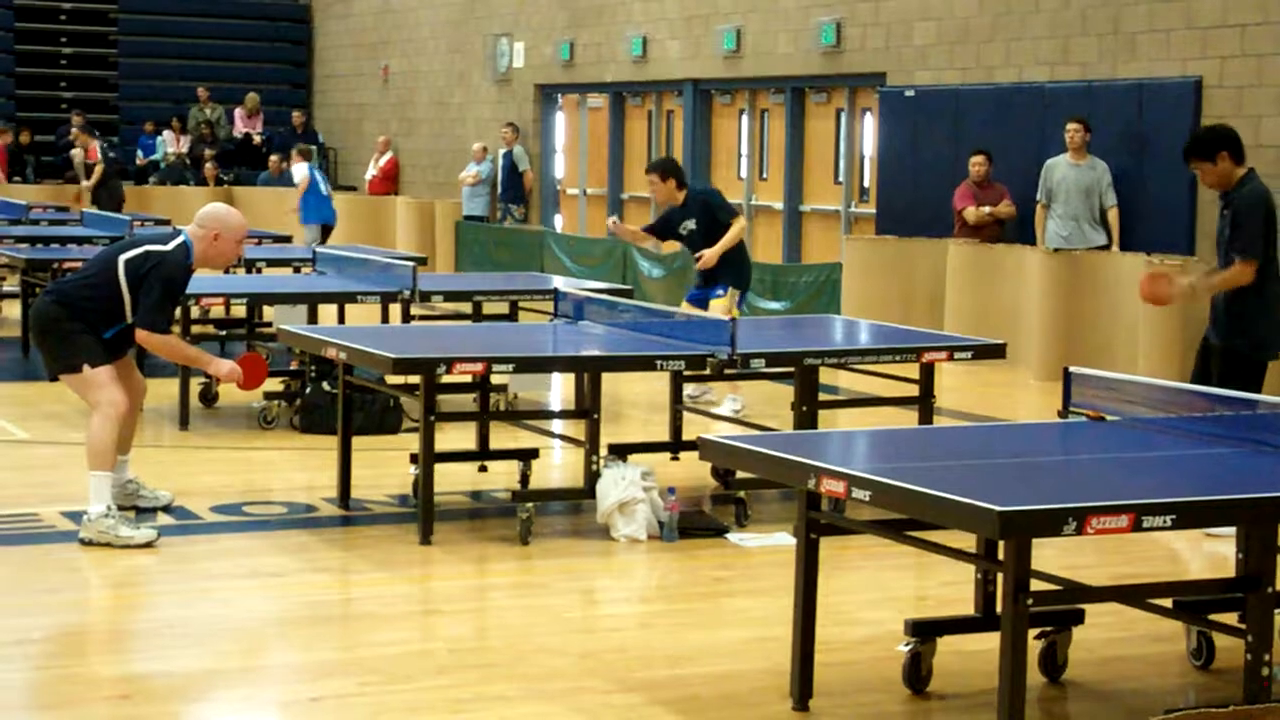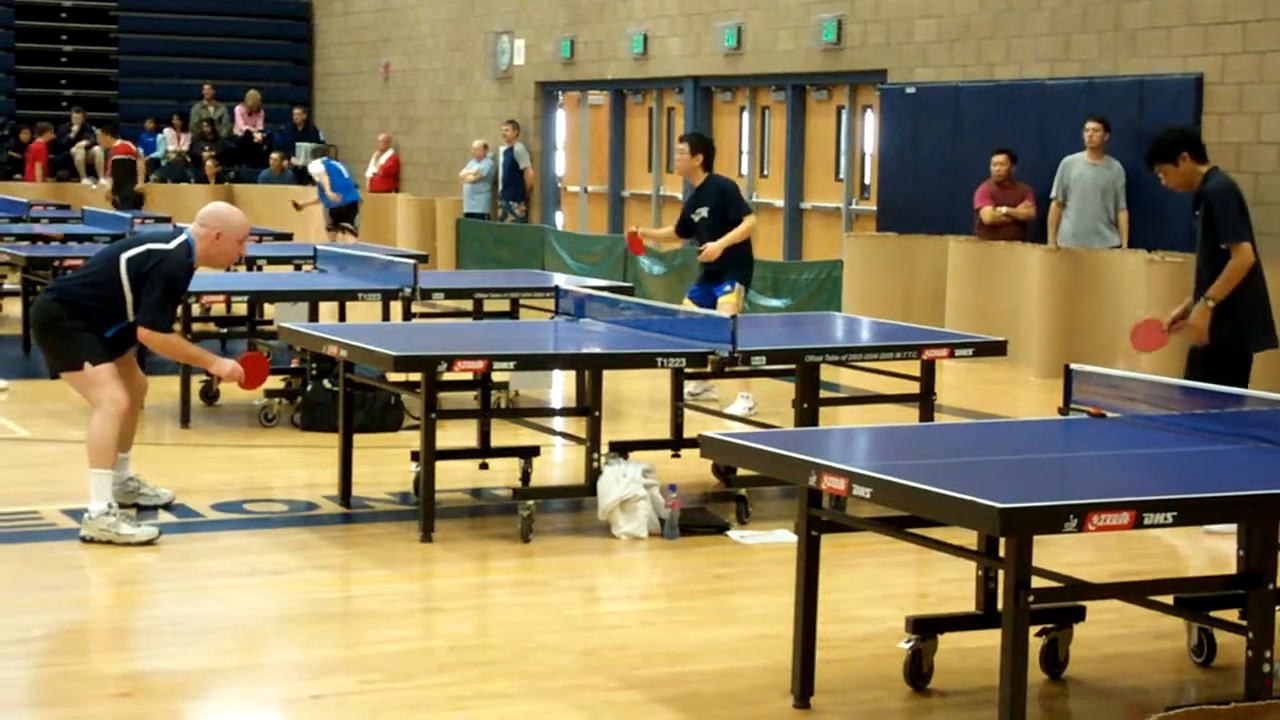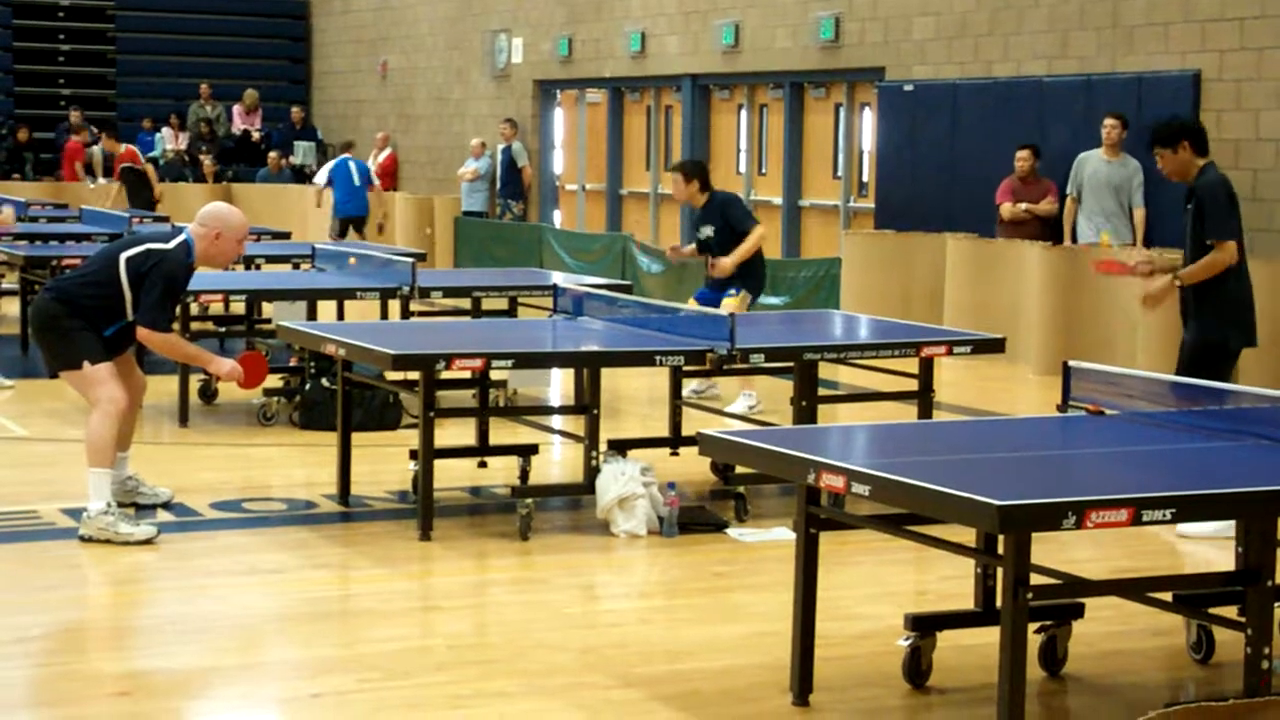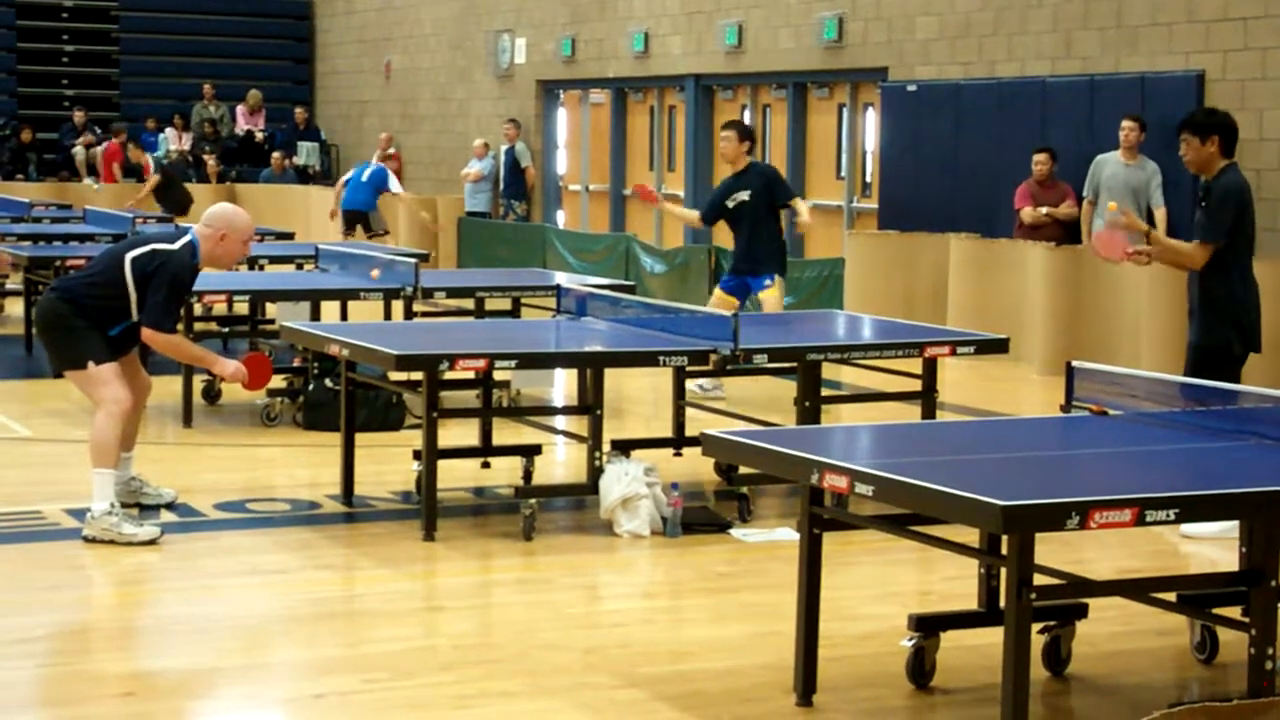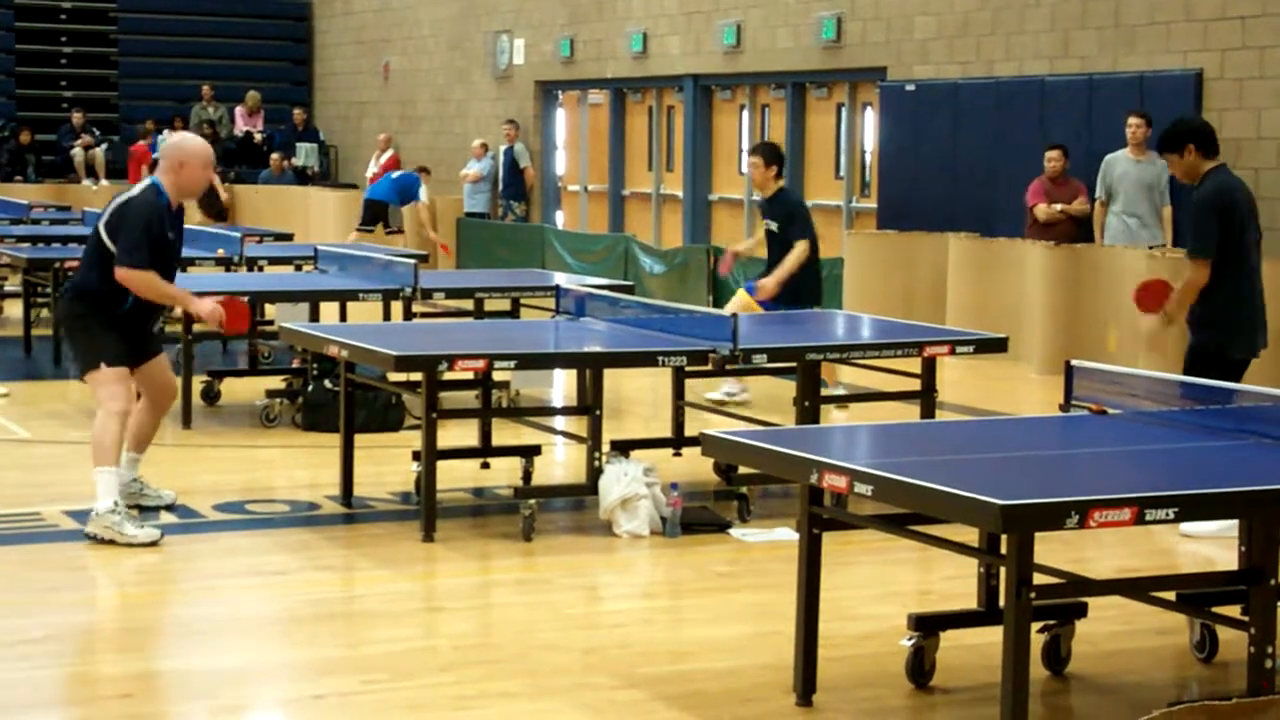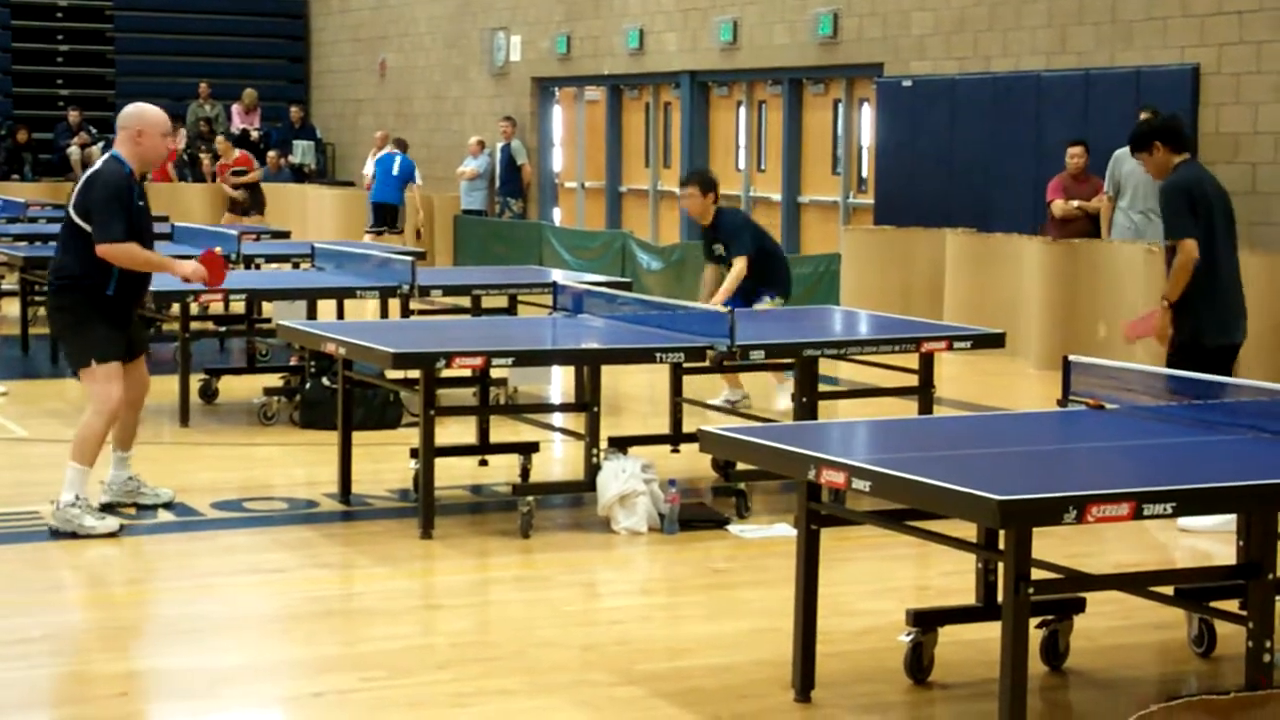
dt=0.4s
person 1, frame 1
right shoulder: (1234, 196)
left elbow: (1245, 272)
left wrist: (1194, 286)
right wrist: (1199, 281)
left hip: (1246, 331)
right hip: (1225, 327)
person 1, frame 2
left shoulder: (1219, 191)
right shoulder: (1207, 195)
left elbow: (1243, 257)
left wrist: (1206, 307)
right wrist: (1189, 308)
left hip: (1233, 324)
right hip: (1219, 323)
person 1, frame 3
left shoulder: (1211, 187)
right shoulder: (1202, 188)
left elbow: (1226, 255)
left wrist: (1172, 282)
right wrist: (1164, 267)
left hip: (1220, 322)
right hip: (1207, 320)
person 1, frame 4
left shoulder: (1228, 189)
right shoulder: (1218, 187)
left elbow: (1198, 257)
left wrist: (1144, 230)
right wrist: (1155, 252)
left hip: (1224, 322)
right hip: (1217, 320)
left ankle: (1230, 513)
person 1, frame 5
left shoulder: (1205, 196)
right shoulder: (1237, 189)
left elbow: (1200, 272)
left wrist: (1167, 315)
right wrist: (1186, 297)
left hip: (1219, 327)
right hip: (1243, 323)
person 1, frame 6
left shoulder: (1176, 185)
right shoulder: (1209, 183)
left elbow: (1188, 254)
left wrist: (1166, 304)
left hip: (1200, 321)
right hip: (1227, 318)
person 2, frame 1
left shoulder: (174, 253)
right shoulder: (169, 263)
left elbow: (147, 328)
right elbow: (148, 335)
right wrist: (209, 363)
left hip: (84, 320)
right hip: (59, 320)
left knee: (133, 392)
right knee: (111, 404)
left ankle: (120, 485)
right ankle: (98, 516)
person 2, frame 2
left shoulder: (176, 251)
right shoulder: (171, 262)
left elbow: (148, 326)
right elbow: (151, 334)
right wrist: (212, 362)
left hip: (86, 318)
right hip: (61, 317)
left knee: (134, 390)
right knee: (112, 401)
left ankle: (121, 483)
right ankle: (100, 514)
person 2, frame 3
left shoulder: (176, 250)
right shoulder: (170, 262)
left elbow: (148, 325)
right elbow: (150, 333)
right wrist: (212, 362)
left hip: (85, 316)
right hip: (60, 317)
left knee: (133, 388)
right knee: (111, 401)
left ankle: (120, 482)
right ankle: (98, 513)
person 2, frame 4
left shoulder: (180, 251)
right shoulder: (176, 264)
right elbow: (155, 334)
right wrist: (216, 363)
left hip: (87, 316)
right hip: (65, 317)
left knee: (137, 388)
right knee: (116, 401)
left ankle: (124, 482)
right ankle: (102, 514)
person 2, frame 5
left shoulder: (171, 207)
right shoulder: (142, 206)
right elbow: (128, 273)
left wrist: (170, 306)
right wrist: (192, 304)
left hip: (129, 315)
right hip: (91, 313)
left knee: (162, 389)
right knee: (115, 402)
left ankle: (127, 481)
right ankle: (106, 511)
person 2, frame 6
left shoulder: (124, 178)
right shoulder: (108, 179)
right elbow: (110, 248)
left wrist: (145, 283)
right wrist: (175, 267)
left hip: (108, 303)
right hip: (82, 304)
left knee: (135, 387)
right knee: (109, 397)
left ankle: (121, 481)
right ankle: (69, 505)
person 3, frame 1
left shoulder: (706, 197)
right shoulder: (673, 216)
left elbow: (740, 223)
right elbow: (641, 236)
left wrist: (717, 250)
right wrist: (619, 227)
left hip: (732, 276)
right hip: (707, 279)
left ankle: (734, 399)
right ankle: (701, 387)
person 3, frame 2
left shoulder: (723, 187)
right shoulder: (693, 199)
left elbow: (750, 222)
right elbow: (678, 233)
left wrist: (721, 244)
right wrist: (646, 234)
left hip: (733, 271)
right hip: (709, 274)
left ankle: (745, 398)
right ankle: (702, 385)
person 3, frame 3
left shoulder: (727, 203)
right shoulder: (699, 216)
left elbow: (758, 232)
right elbow: (701, 248)
left wrist: (732, 260)
right wrist: (679, 251)
left hip: (745, 280)
right hip: (719, 281)
left ankle: (749, 396)
right ankle: (705, 382)
person 3, frame 4
left shoulder: (765, 174)
right shoulder: (726, 186)
left elbow: (795, 201)
right elbow: (700, 219)
left wrist: (804, 215)
right wrist: (662, 204)
left hip: (768, 264)
right hip: (740, 266)
right ankle: (713, 382)
person 3, frame 5
left shoulder: (791, 203)
right shoulder: (766, 202)
left elbow: (802, 247)
left wrist: (776, 278)
right wrist: (742, 248)
left hip: (801, 284)
right hip: (769, 279)
right knee: (730, 315)
left ankle: (835, 387)
right ankle: (735, 386)
person 3, frame 6
left shoulder: (732, 222)
right shoulder: (706, 227)
left elbow: (739, 267)
right elbow: (713, 266)
left wrist: (716, 303)
right wrist: (703, 303)
left hip: (773, 282)
right hip: (741, 286)
left ankle: (783, 384)
right ankle: (736, 392)
